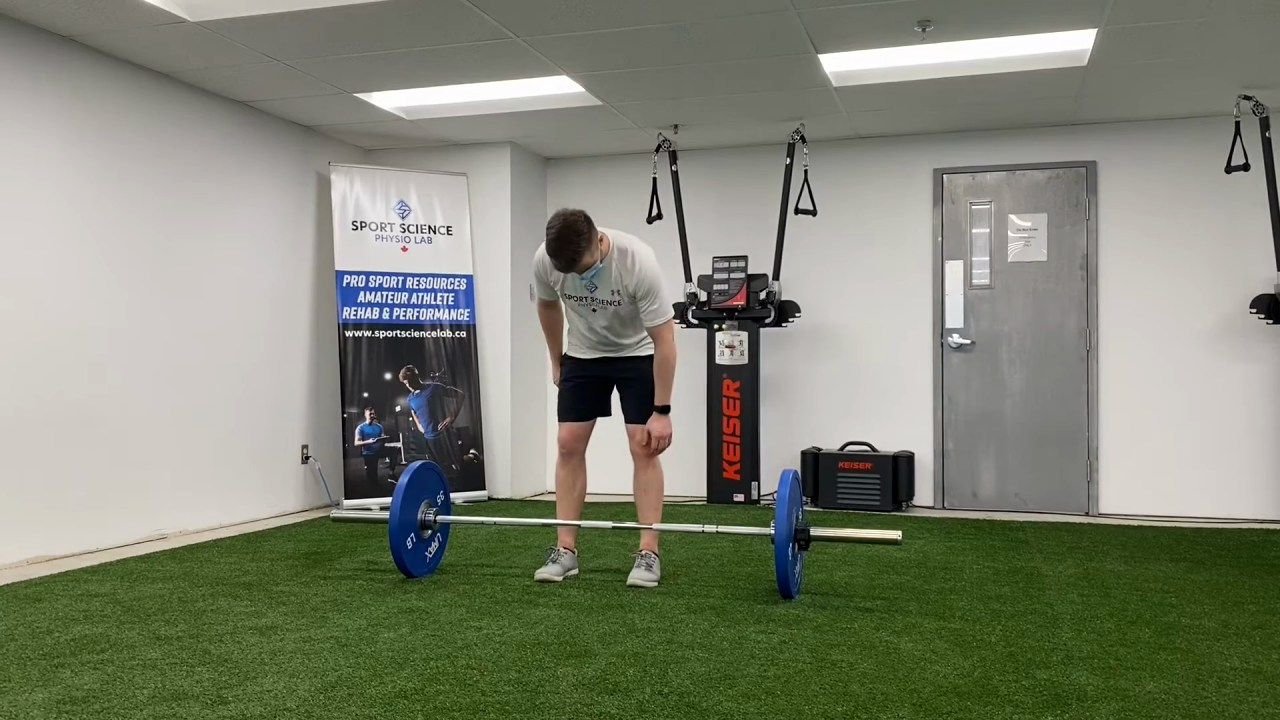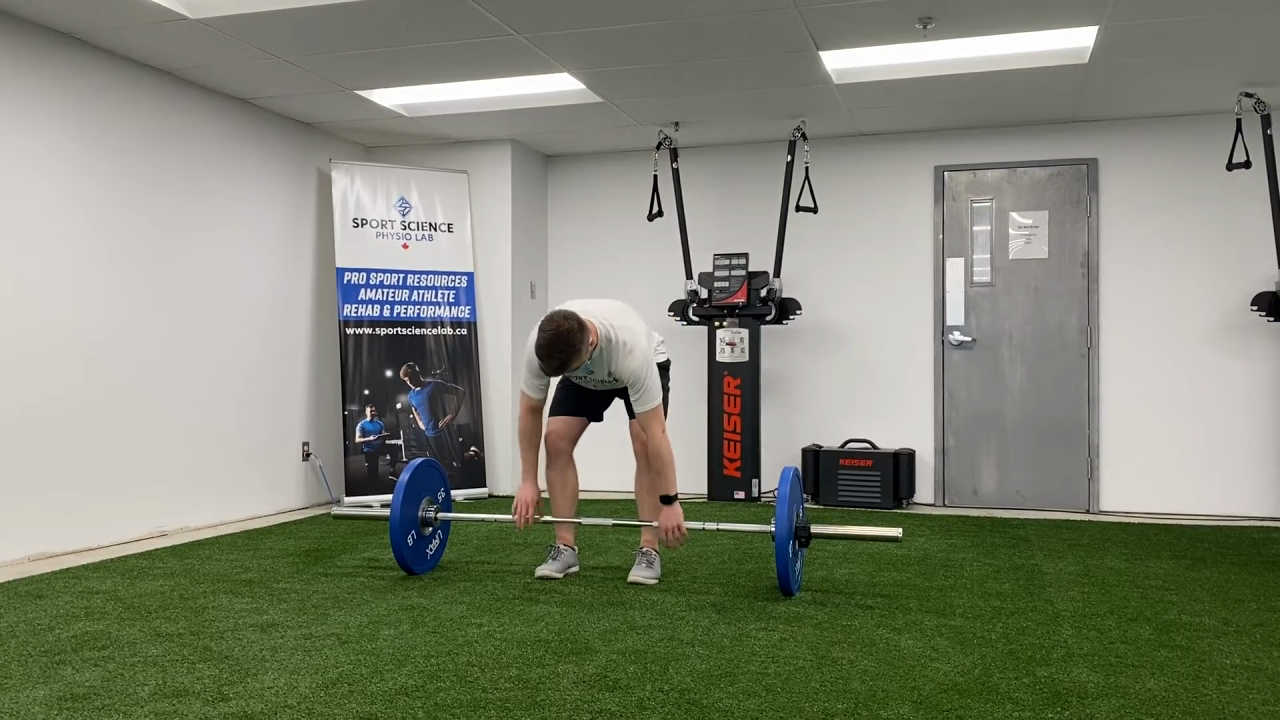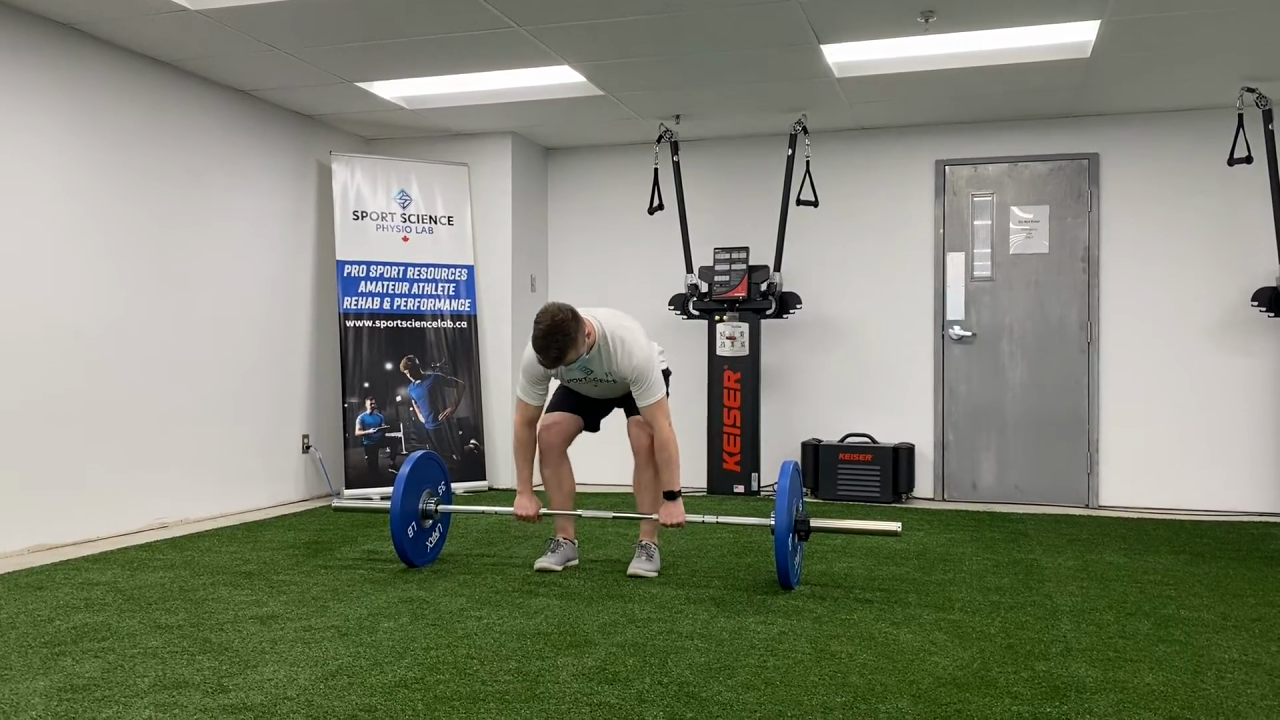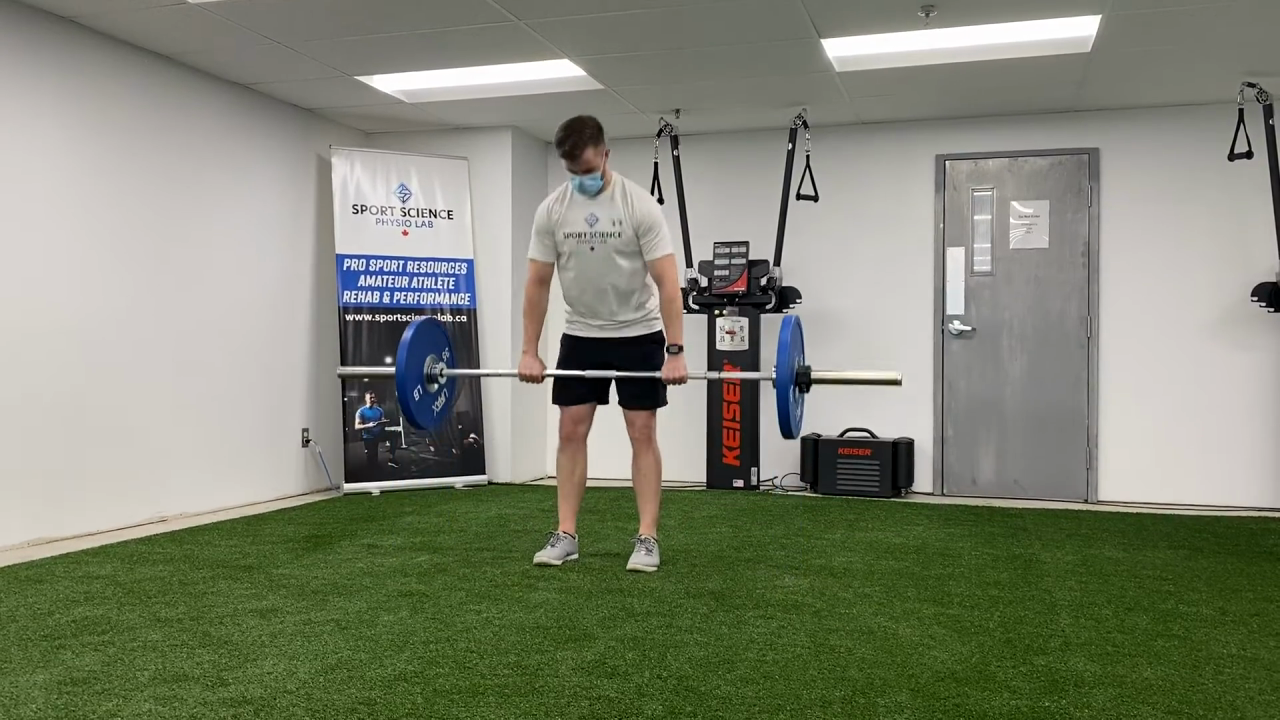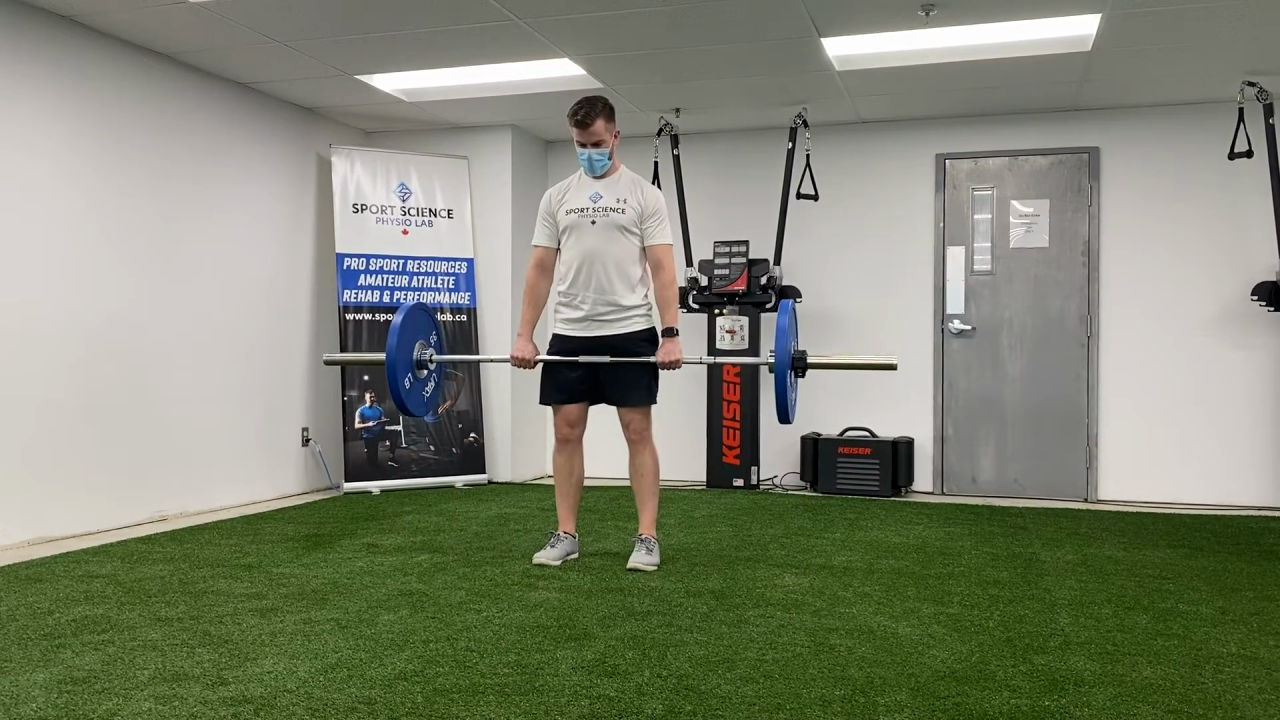
dt=1s
person 1, frame 1
left shoulder: (638, 262)
right shoulder: (544, 260)
left elbow: (663, 340)
left wrist: (661, 411)
right wrist: (556, 361)
left hip: (638, 356)
right hip: (583, 356)
left knee: (643, 447)
right knee: (569, 445)
left ankle: (648, 553)
right ankle: (565, 551)
person 1, frame 2
left shoulder: (632, 350)
right shoulder: (539, 346)
left elbow: (656, 432)
right elbow: (530, 411)
left wrist: (669, 503)
right wrist: (528, 481)
left hip: (649, 364)
right hip: (588, 378)
left knee: (643, 442)
right knee: (556, 440)
left ankle: (648, 550)
right ankle: (565, 547)
person 1, frame 3
left shoulder: (630, 347)
right shoulder: (537, 355)
left elbow: (662, 427)
right elbow: (525, 423)
left wrist: (672, 497)
right wrist: (524, 492)
left hip: (637, 386)
right hip: (583, 390)
left knee: (643, 442)
right knee: (549, 439)
left ankle: (647, 544)
right ankle: (565, 540)
person 1, frame 4
left shoulder: (639, 205)
right shoulder: (551, 210)
left elbow: (666, 282)
right elbow: (538, 283)
left wrist: (675, 352)
right wrist: (529, 351)
left hip: (638, 335)
right hip: (581, 335)
left knee: (642, 434)
right knee: (570, 433)
left ankle: (647, 538)
right ankle: (566, 535)
person 1, frame 5
left shoulder: (643, 194)
right shoulder: (557, 197)
left elbow: (662, 268)
right elbow: (540, 268)
left wrist: (670, 334)
right wrist: (524, 334)
left hip: (630, 333)
right hip: (570, 334)
left knee: (638, 432)
right knee: (566, 432)
left ankle: (647, 537)
right ankle: (565, 535)
